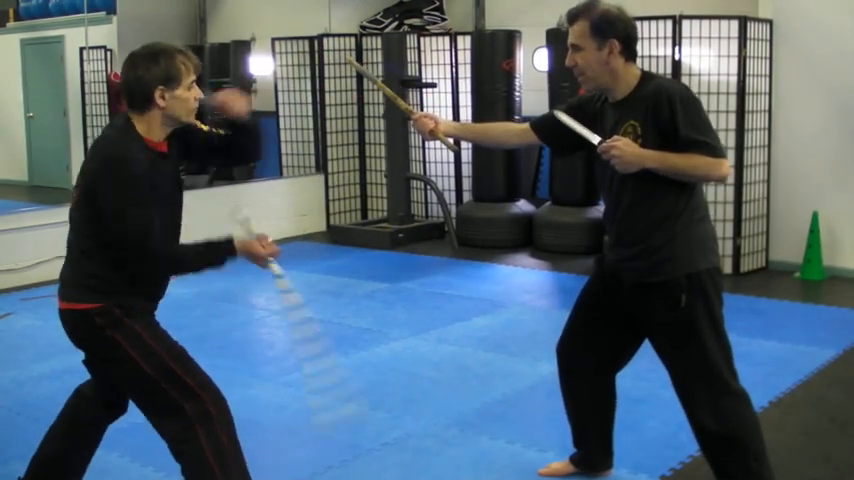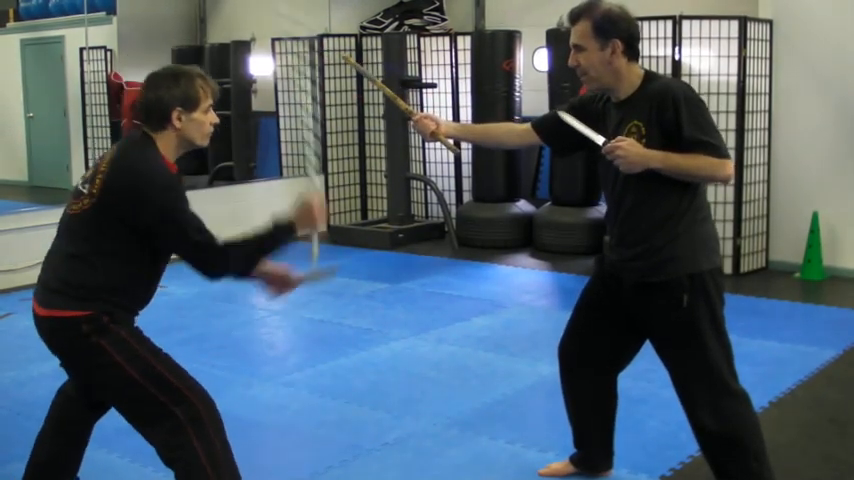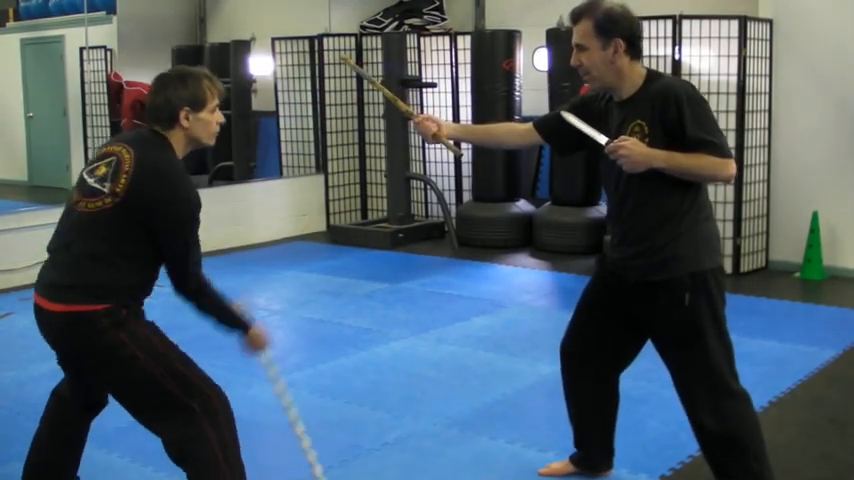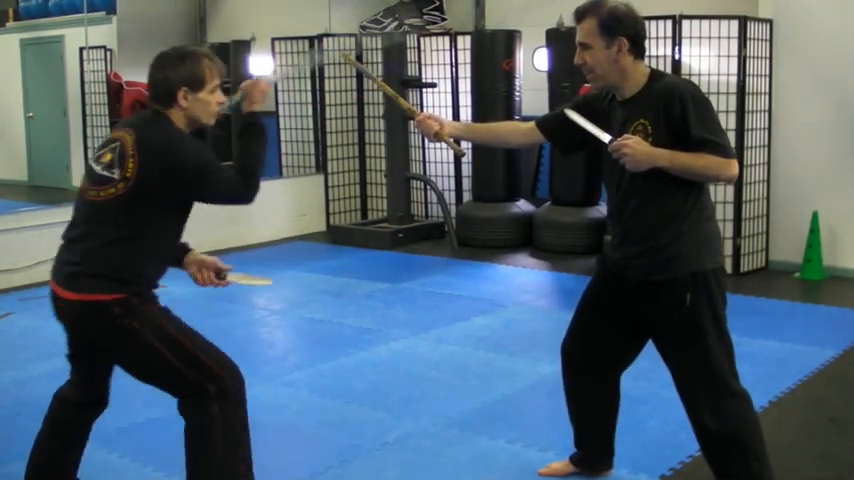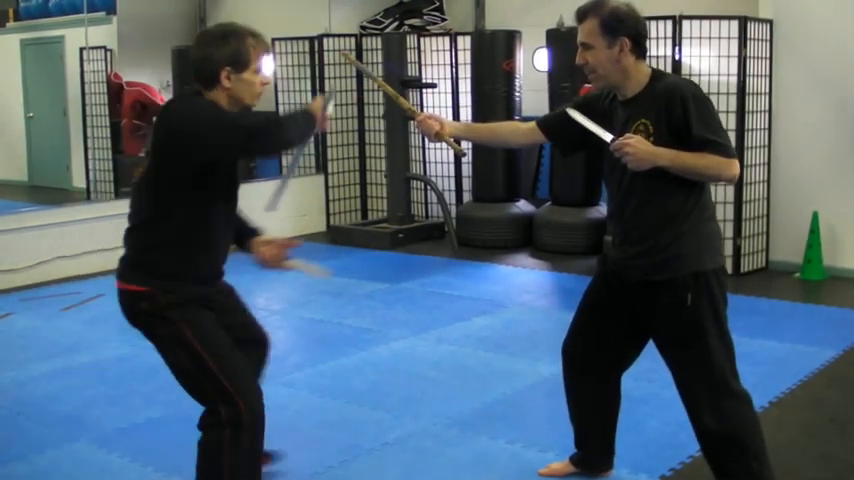
dt=0.3s
person 1, frame 1
left shoulder: (666, 97)
right shoulder: (592, 108)
left elbow: (718, 167)
right elbow: (521, 133)
left wrist: (644, 157)
right wrist: (448, 127)
left hip: (680, 270)
right hip: (620, 265)
left knee: (710, 389)
right knee: (579, 356)
person 1, frame 2
left shoulder: (670, 97)
right shoulder: (595, 108)
left elbow: (722, 168)
right elbow: (523, 134)
left wrist: (649, 158)
right wrist: (449, 128)
left hip: (681, 270)
right hip: (622, 265)
left knee: (711, 390)
right knee: (581, 357)
person 1, frame 3
left shoulder: (673, 96)
right shoulder: (596, 107)
left elbow: (724, 167)
right elbow: (525, 133)
left wrist: (651, 157)
right wrist: (451, 130)
left hip: (683, 270)
right hip: (623, 264)
left knee: (711, 390)
right knee: (582, 356)
person 1, frame 4
left shoulder: (676, 96)
right shoulder: (598, 106)
left elbow: (727, 167)
right elbow: (527, 132)
left wrist: (655, 156)
right wrist: (453, 128)
left hip: (685, 270)
right hip: (624, 264)
left knee: (712, 390)
right knee: (583, 357)
person 1, frame 5
left shoulder: (677, 96)
right shoulder: (599, 106)
left elbow: (728, 168)
right elbow: (527, 132)
left wrist: (657, 155)
right wrist: (454, 128)
left hip: (685, 269)
right hip: (625, 264)
left knee: (712, 390)
right knee: (584, 357)
person 2, frame 1
left shoulder: (167, 134)
right shoulder: (123, 161)
left elbow: (236, 151)
right elbow: (151, 257)
left wrist: (240, 117)
right wrist: (235, 247)
left hip: (99, 302)
right hip: (105, 311)
left knee: (108, 391)
right knee: (199, 408)
person 2, frame 2
left shoulder: (143, 158)
right shoulder: (146, 177)
left elbow: (191, 245)
right elbow: (211, 260)
left wrist: (256, 268)
right wrist: (291, 226)
left hip: (66, 306)
right hip: (84, 318)
left knee: (89, 390)
right knee: (188, 413)
person 2, frame 3
left shoulder: (122, 149)
right shoulder: (168, 184)
right elbow: (188, 280)
right wrist: (243, 327)
left hip: (53, 300)
right hip: (95, 315)
left knee: (85, 386)
right knee: (203, 410)
person 2, frame 4
left shoulder: (129, 133)
right shoulder: (174, 151)
right elbow: (242, 188)
left wrist: (184, 256)
right wrist: (252, 116)
left hip: (71, 290)
right hip: (111, 302)
left knee: (87, 390)
right knee: (218, 387)
person 2, frame 5
left shoulder: (219, 124)
right shoulder: (186, 120)
right elbow: (266, 134)
left wrist: (249, 238)
right wrist: (312, 117)
left hip: (196, 277)
right hip: (159, 292)
left knee: (248, 348)
right knee: (238, 403)
